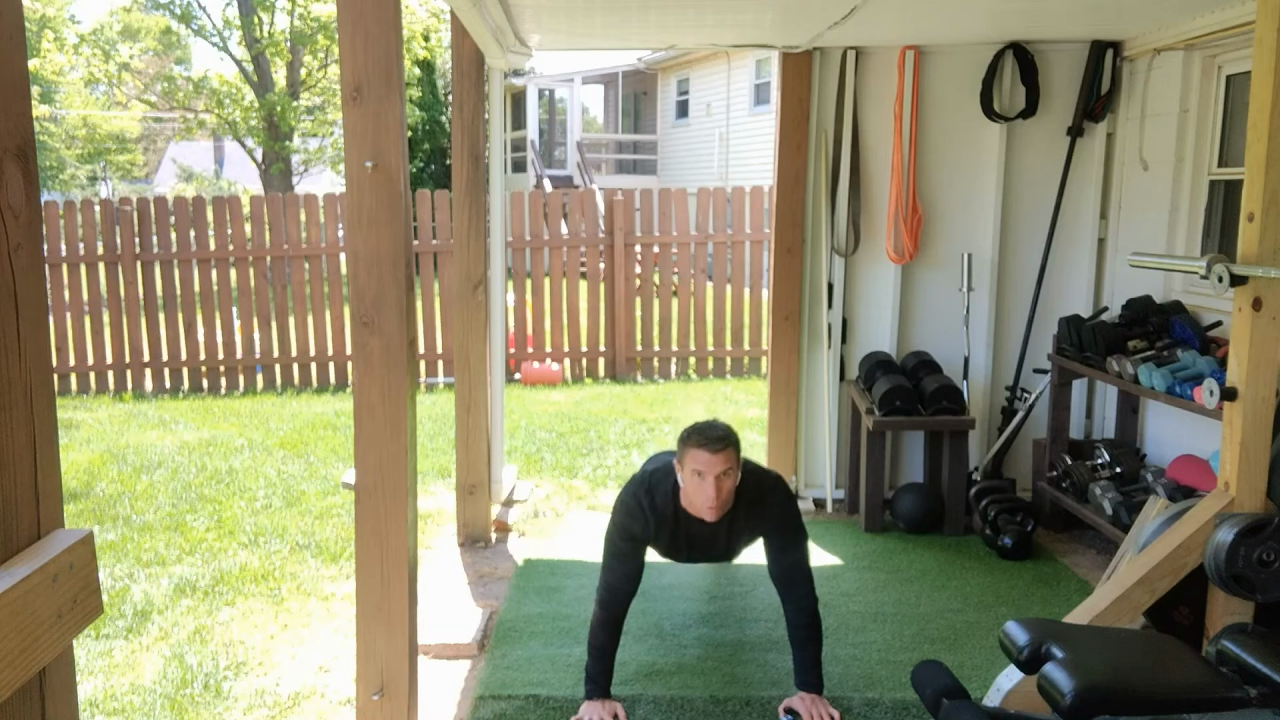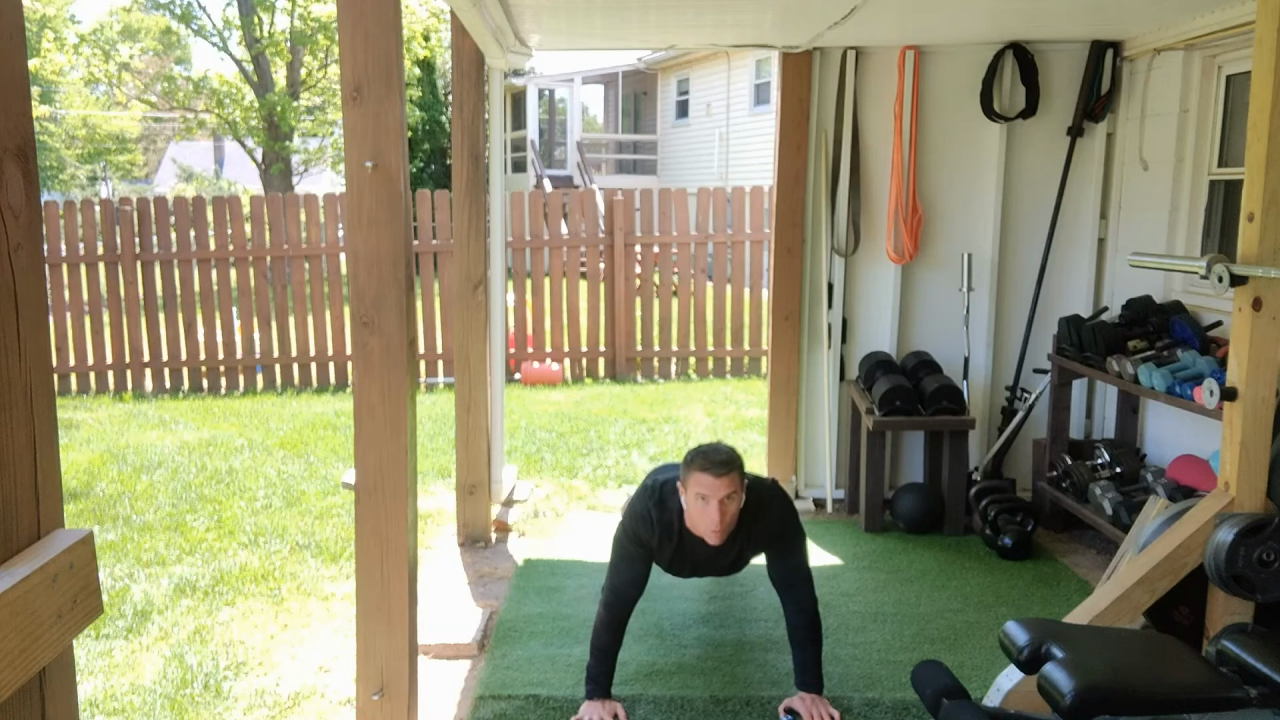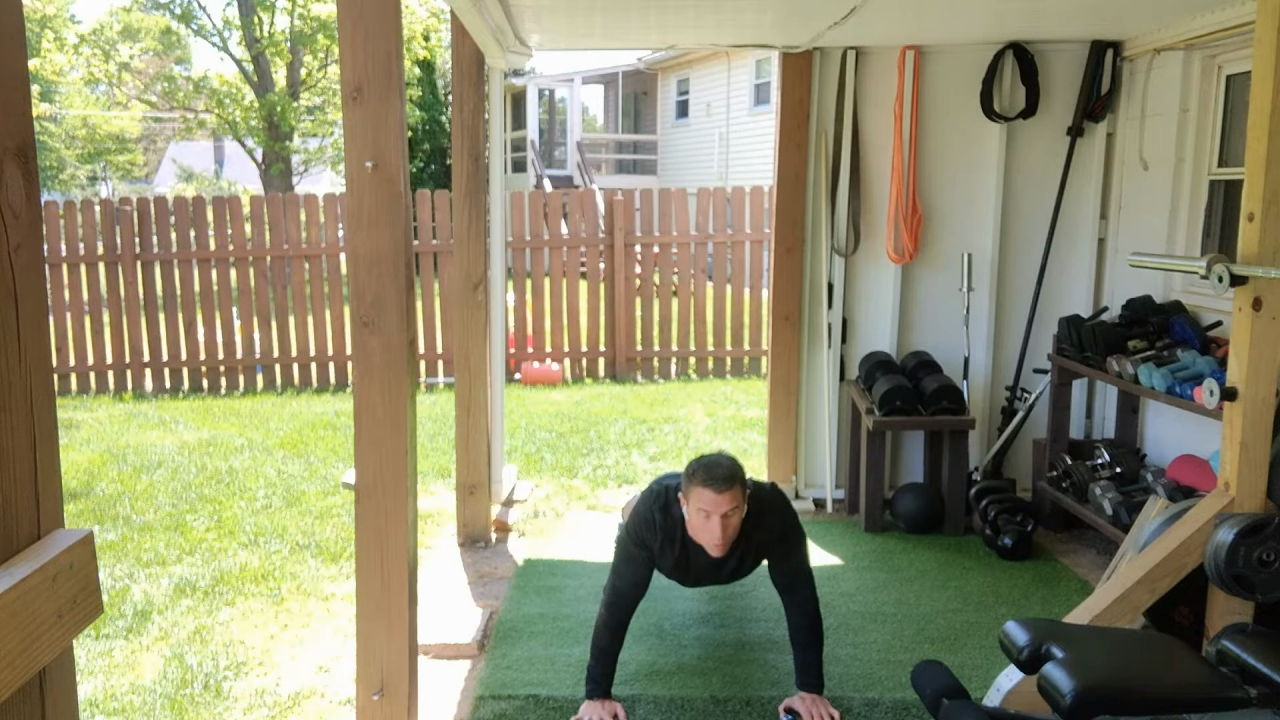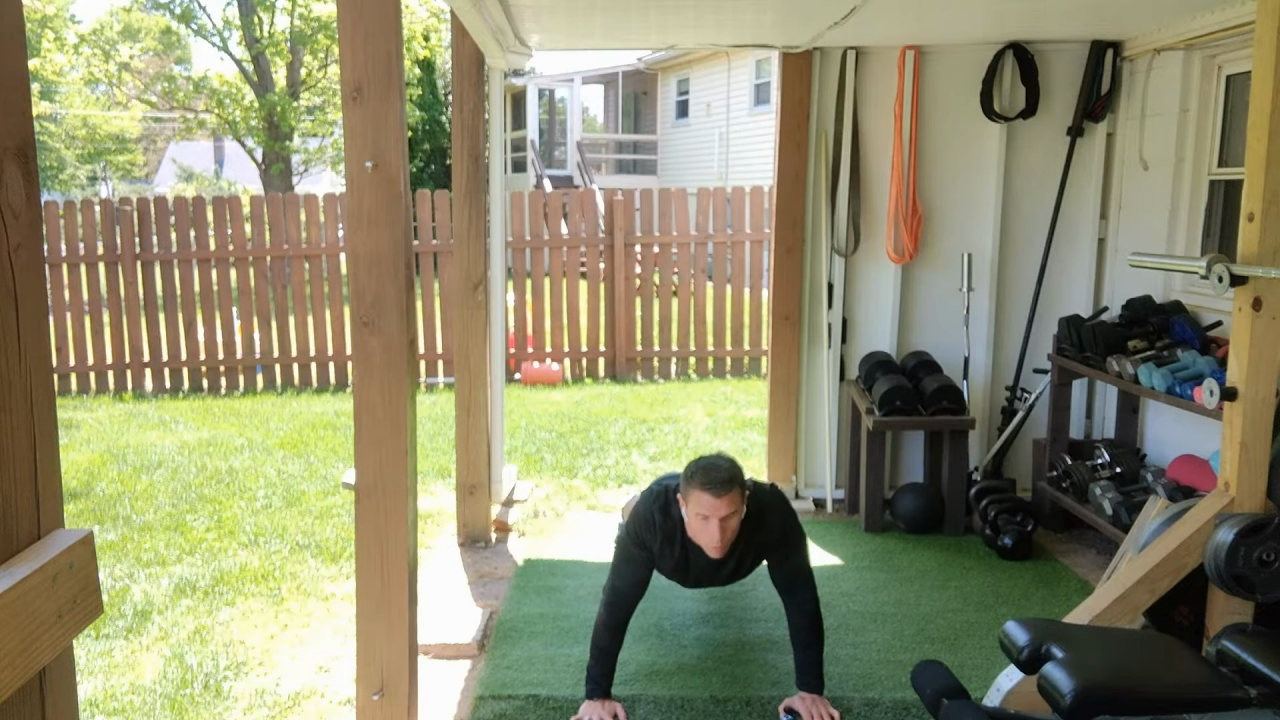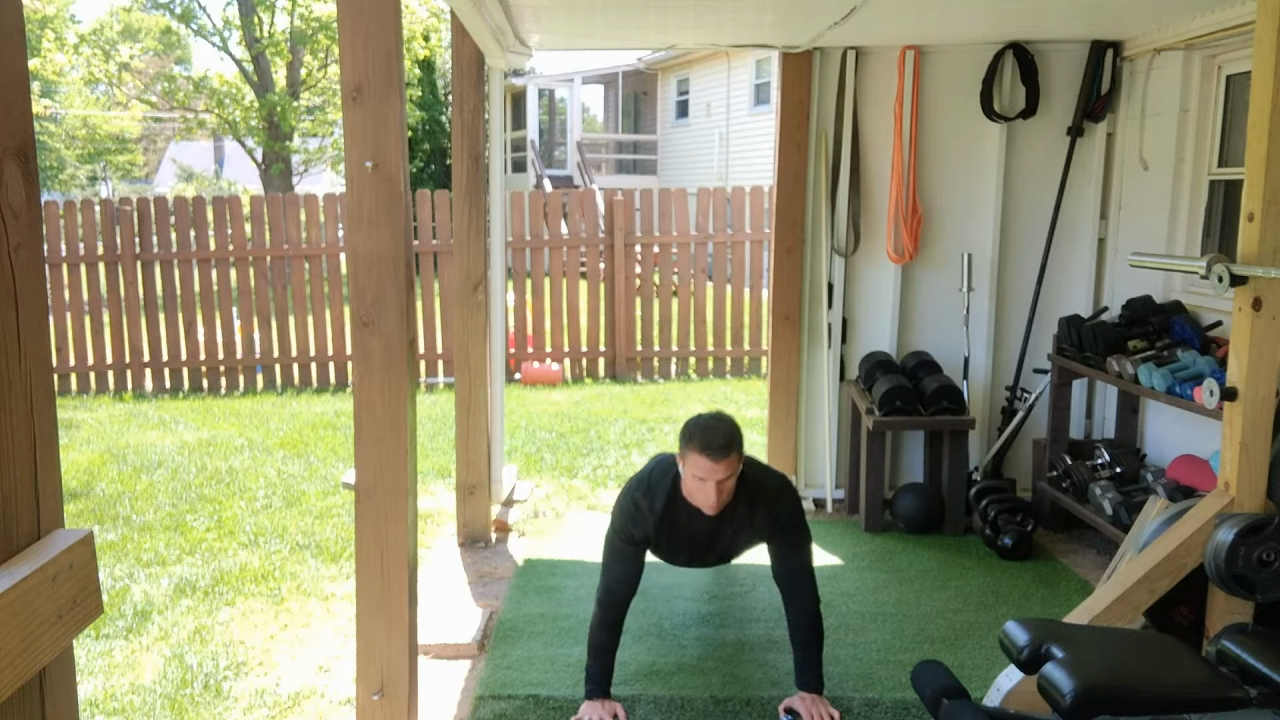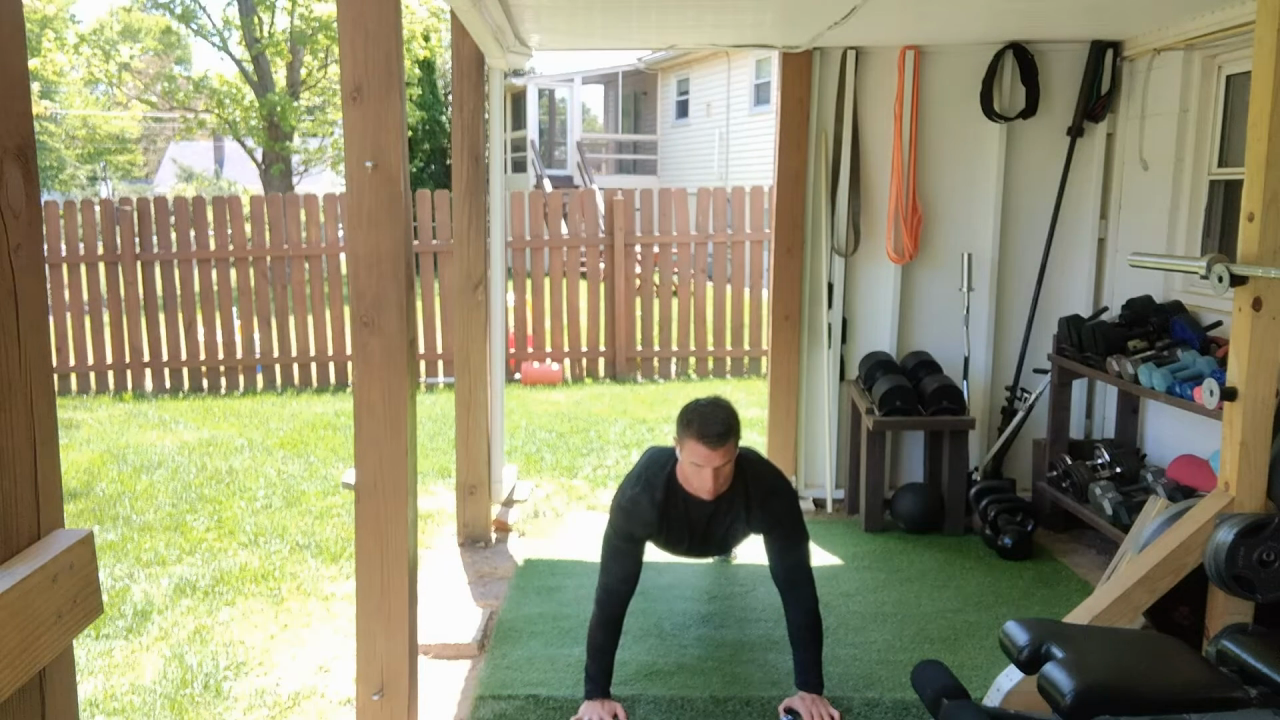
dt=0.5s
person 1, frame 1
left shoulder: (769, 495)
right shoulder: (642, 499)
left elbow: (797, 592)
right elbow: (613, 595)
left wrist: (810, 689)
right wrist: (596, 693)
person 1, frame 2
left shoulder: (771, 506)
right shoulder: (650, 508)
left elbow: (798, 596)
right elbow: (617, 599)
left wrist: (810, 689)
right wrist: (596, 694)
person 1, frame 3
left shoulder: (771, 511)
right shoulder: (653, 513)
left elbow: (800, 598)
right elbow: (617, 602)
left wrist: (810, 689)
right wrist: (597, 694)
person 1, frame 4
left shoulder: (772, 512)
right shoulder: (652, 514)
left elbow: (801, 599)
right elbow: (617, 602)
left wrist: (810, 689)
right wrist: (597, 694)
person 1, frame 5
left shoulder: (772, 494)
right shoulder: (642, 498)
left elbow: (799, 590)
right elbow: (613, 594)
left wrist: (810, 689)
right wrist: (596, 694)
person 1, frame 6
left shoulder: (768, 487)
right shoulder: (641, 492)
left elbow: (797, 586)
right elbow: (613, 592)
left wrist: (810, 688)
right wrist: (596, 693)
left hip: (726, 532)
right hip: (666, 536)
